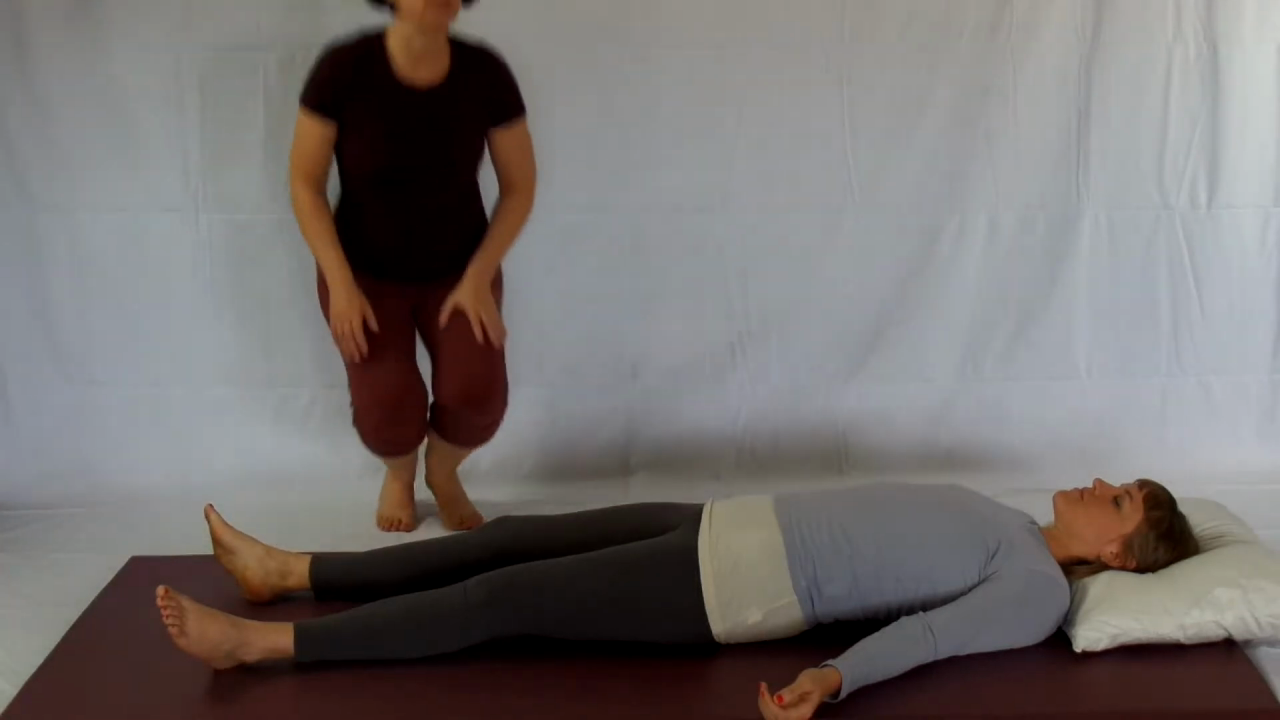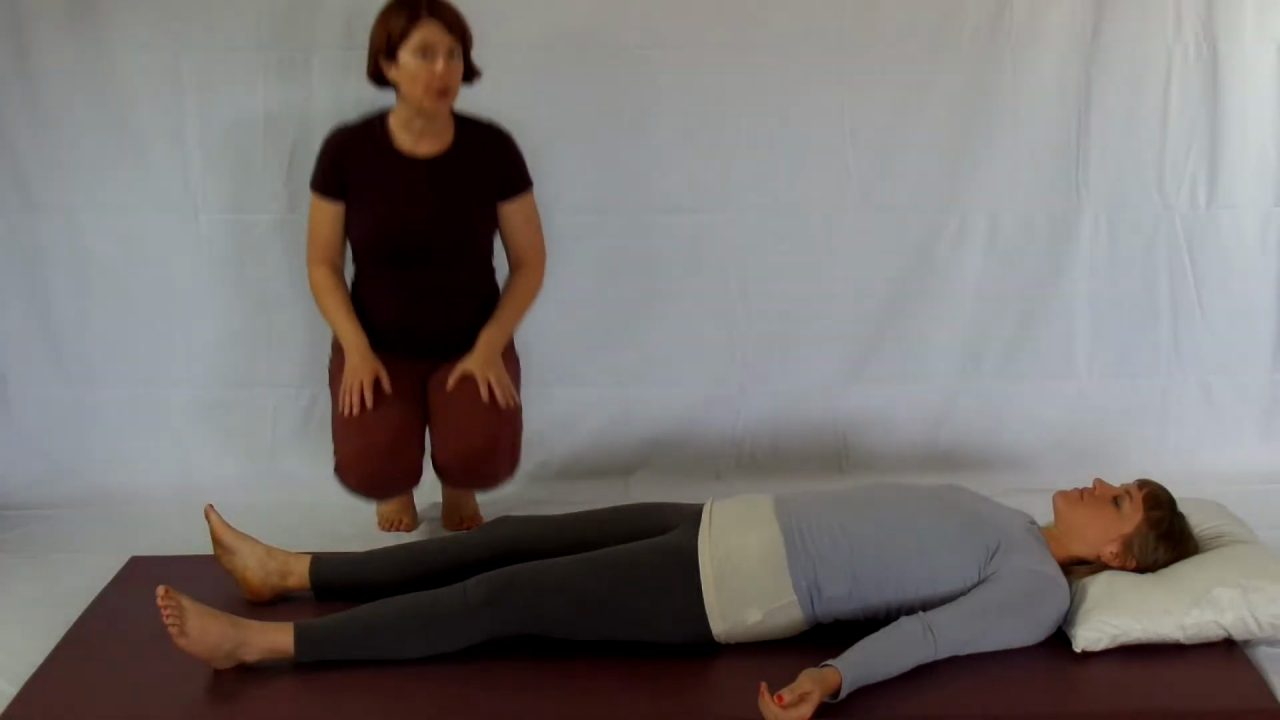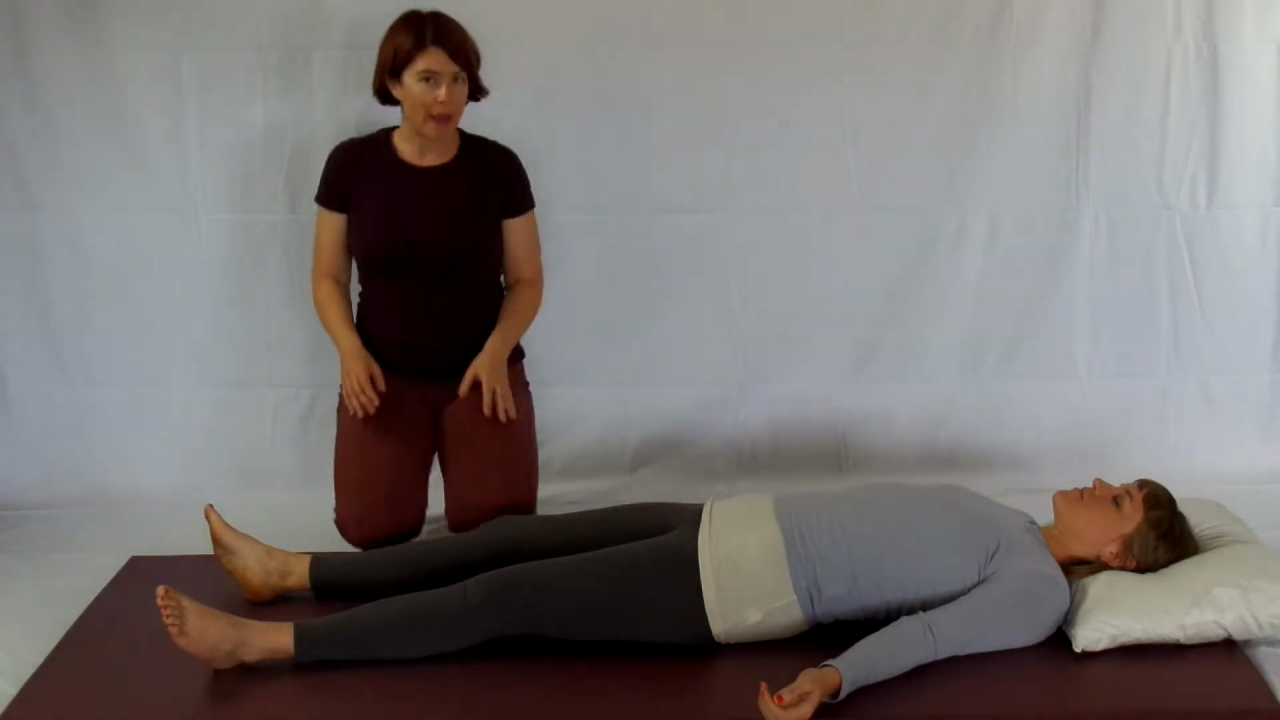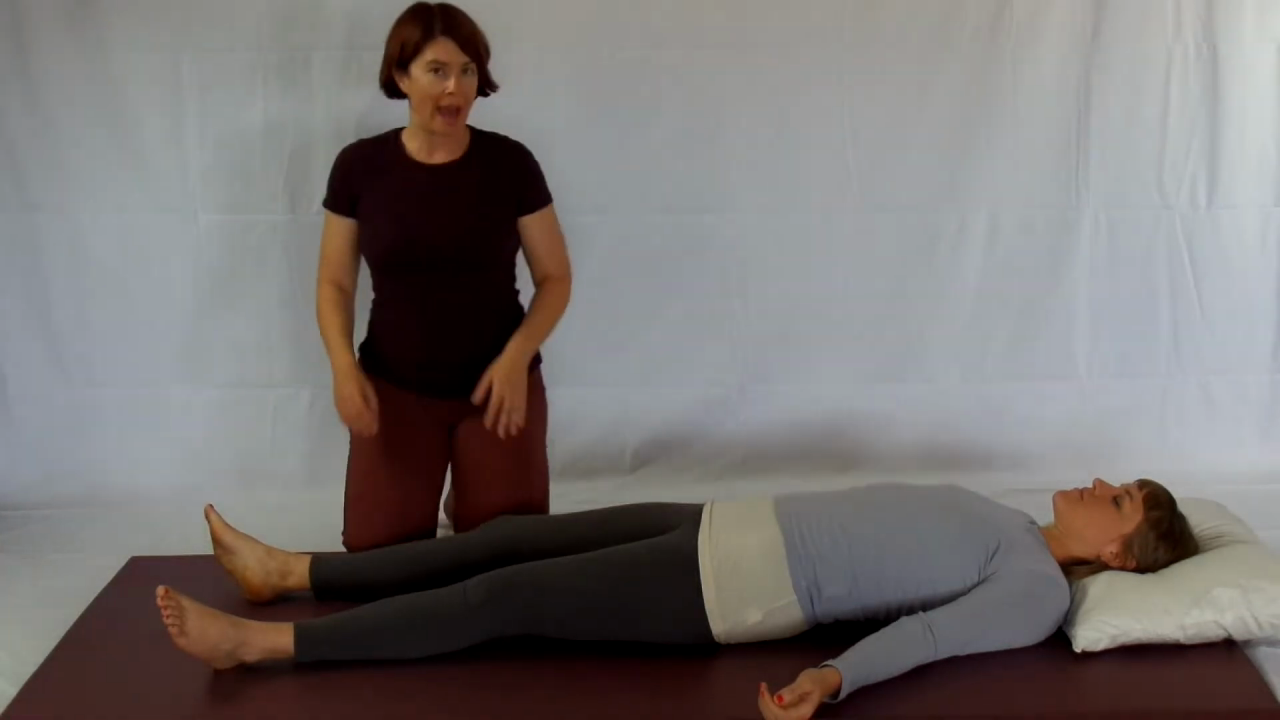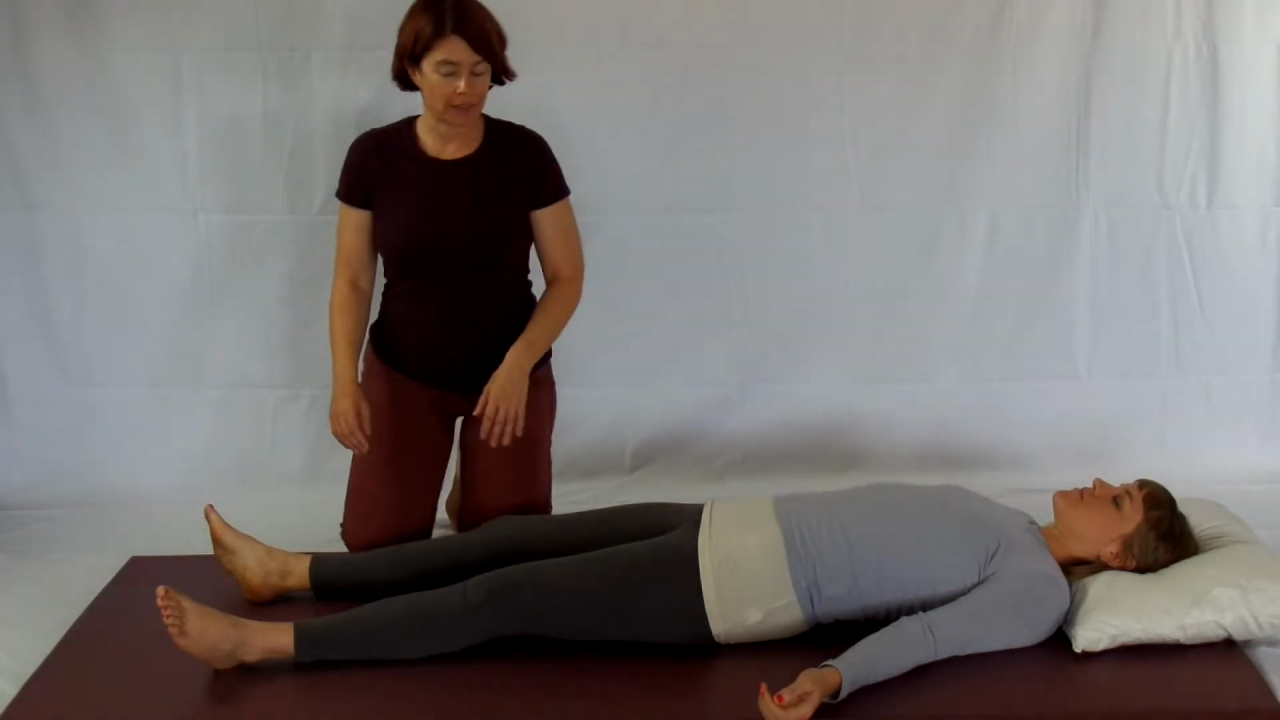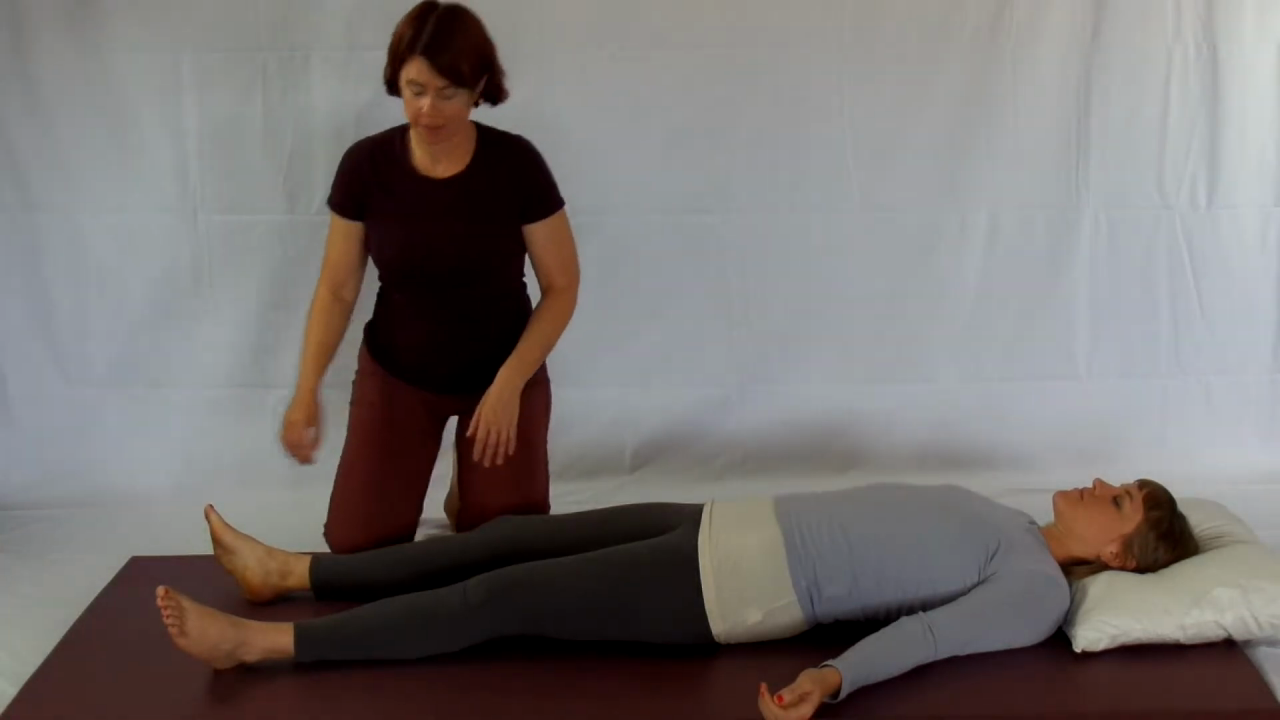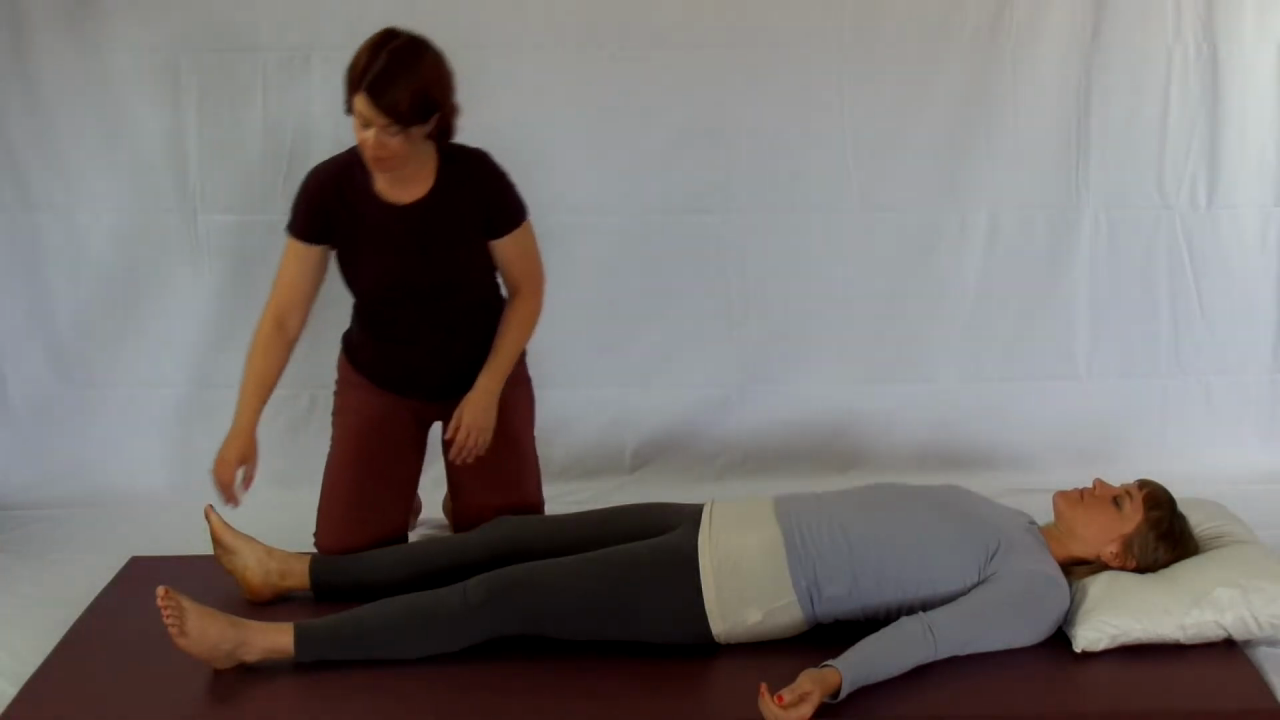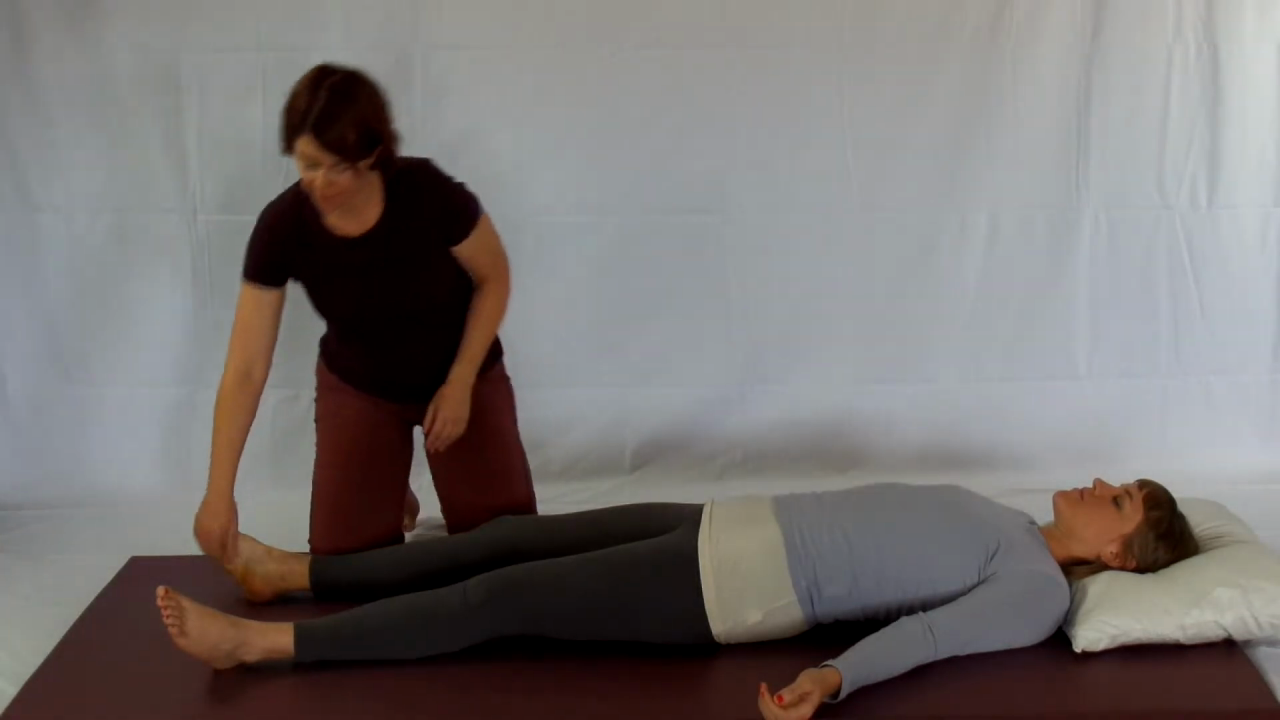
dt=0.2s
person 1, frame 1
left shoulder: (1039, 594)
right shoulder: (1011, 529)
left elbow: (929, 630)
left hip: (738, 589)
right hip: (733, 528)
left knee: (503, 601)
right knee: (508, 541)
right ankle: (285, 569)
person 1, frame 2
left shoulder: (1038, 592)
right shoulder: (1009, 530)
left elbow: (928, 629)
left hip: (736, 588)
right hip: (733, 527)
left knee: (502, 599)
right knee: (509, 537)
right ankle: (285, 569)
person 1, frame 3
left shoulder: (1039, 592)
right shoulder: (1013, 530)
left elbow: (929, 632)
left hip: (738, 589)
right hip: (732, 527)
left knee: (503, 600)
right knee: (509, 538)
right ankle: (286, 571)
person 1, frame 4
left shoulder: (1038, 593)
right shoulder: (1012, 529)
left elbow: (928, 632)
left hip: (739, 591)
right hip: (732, 529)
left knee: (502, 600)
right knee: (509, 538)
right ankle: (286, 570)
person 1, frame 5
left shoulder: (1038, 594)
right shoulder: (1010, 528)
left elbow: (928, 631)
left hip: (738, 589)
right hip: (732, 527)
left knee: (501, 600)
right knee: (508, 538)
right ankle: (286, 569)
person 1, frame 6
left shoulder: (1038, 592)
right shoulder: (1009, 530)
left elbow: (927, 630)
left hip: (735, 588)
right hip: (731, 527)
left knee: (501, 600)
right knee: (508, 538)
right ankle: (286, 570)
person 1, frame 7
left shoulder: (1039, 594)
right shoulder: (1013, 528)
left elbow: (929, 633)
left hip: (738, 591)
right hip: (732, 529)
left knee: (502, 601)
right knee: (509, 538)
right ankle: (290, 571)
person 1, frame 8
left shoulder: (1038, 594)
right shoulder: (1011, 529)
left elbow: (927, 633)
left hip: (737, 591)
right hip: (730, 530)
left knee: (502, 602)
right knee: (508, 539)
right ankle: (287, 569)
person 2, frame 1
left shoulder: (485, 73)
right shoulder: (343, 70)
left elbow: (520, 187)
right elbow: (304, 183)
left wrist: (476, 279)
right wrist: (339, 284)
left hip: (458, 274)
right hip: (367, 275)
left knee: (477, 398)
right knee: (385, 414)
left ankle: (443, 472)
right ankle: (400, 476)
person 2, frame 2
left shoulder: (493, 149)
right shoulder: (347, 150)
left elbow: (529, 263)
right elbow: (323, 263)
left wrist: (488, 346)
right wrist: (354, 345)
left hip: (468, 349)
right hip: (380, 349)
left knee: (482, 457)
right knee: (368, 471)
left ankle: (455, 479)
right ankle: (401, 475)
person 2, frame 3
left shoulder: (497, 167)
right shoulder: (352, 165)
left elbow: (526, 281)
right elbow: (328, 276)
left wrist: (495, 353)
right wrist: (349, 351)
left hip: (477, 372)
right hip: (387, 372)
left knee: (496, 522)
right knee: (372, 528)
left ankle: (460, 471)
right ankle: (414, 456)
person 2, frame 4
left shoulder: (509, 163)
right shoulder: (359, 167)
left elbow: (555, 279)
right elbow: (334, 284)
left wrist: (517, 355)
right wrist: (344, 368)
left hip: (494, 378)
right hip: (395, 385)
right knee: (377, 543)
left ankle: (467, 487)
right ankle: (426, 477)
person 2, frame 5
left shoulder: (524, 155)
right shoulder: (372, 157)
left elbow: (567, 278)
right elbow: (352, 280)
left wrist: (516, 366)
right wrist: (345, 379)
left hip: (504, 370)
right hip: (402, 372)
right knee: (374, 538)
left ankle: (471, 487)
right ankle: (422, 473)
person 2, frame 6
left shoulder: (515, 165)
right shoulder: (365, 165)
left elbow: (562, 288)
right elbow: (337, 287)
left wrist: (508, 385)
right wrist: (306, 389)
left hip: (500, 372)
right hip: (396, 373)
right knee: (358, 542)
left ankle: (470, 492)
right ankle: (409, 477)
person 2, frame 7
left shoulder: (478, 179)
right shoulder: (327, 189)
left elbow: (527, 290)
right elbow: (284, 316)
left wrist: (487, 391)
right wrist: (244, 428)
left hip: (482, 374)
right hip: (378, 383)
right knee: (348, 548)
left ankle: (461, 497)
right ankle: (398, 493)
person 2, frame 8
left shoulder: (429, 193)
right shoulder: (281, 228)
left elbow: (493, 278)
right elbow: (246, 367)
left wrist: (460, 385)
right wrist: (219, 490)
left hip: (461, 374)
right hip: (358, 389)
right knee: (343, 553)
right ankle: (392, 494)
